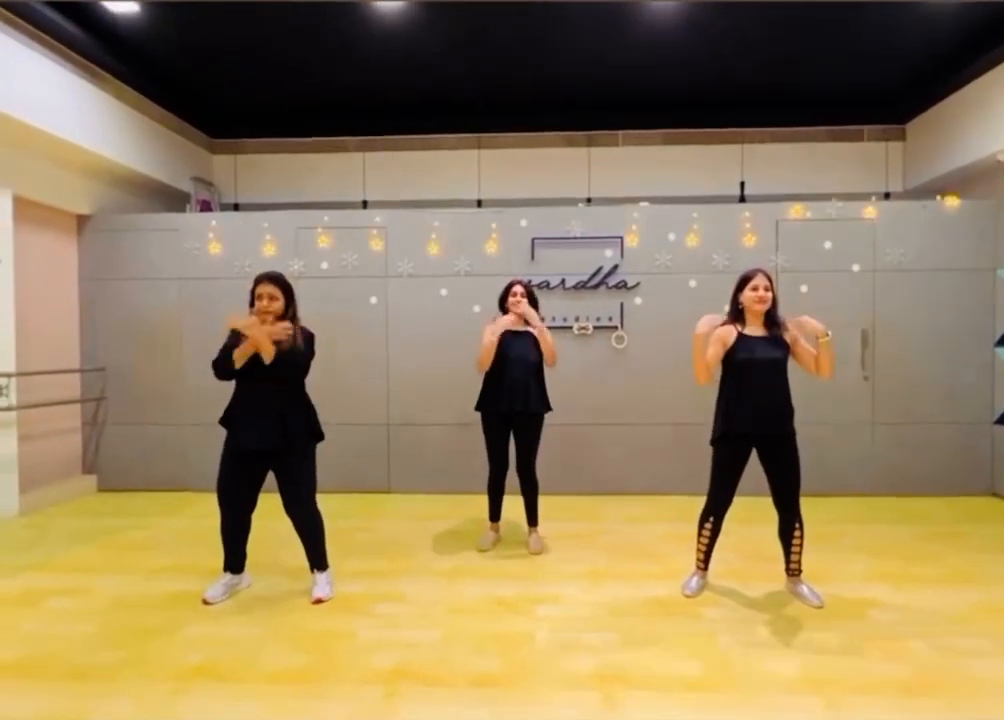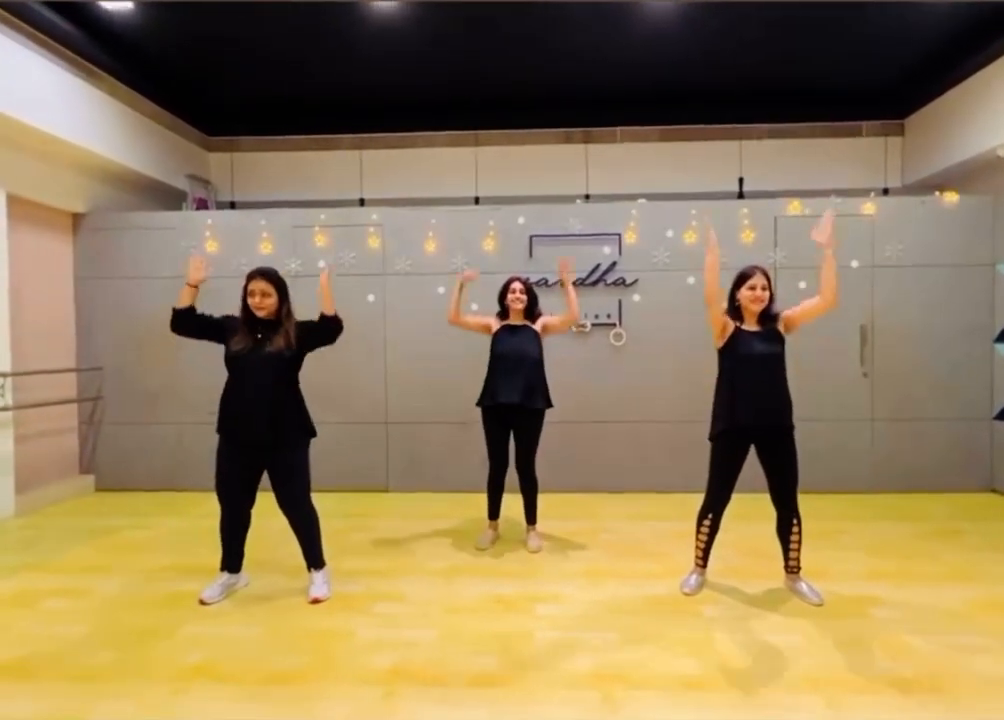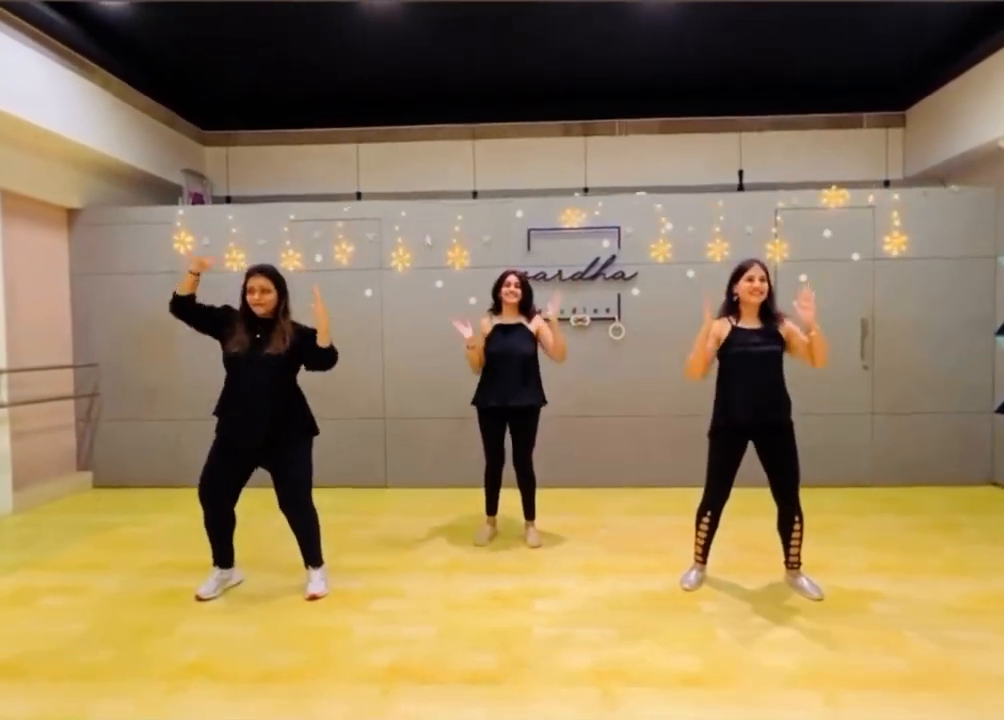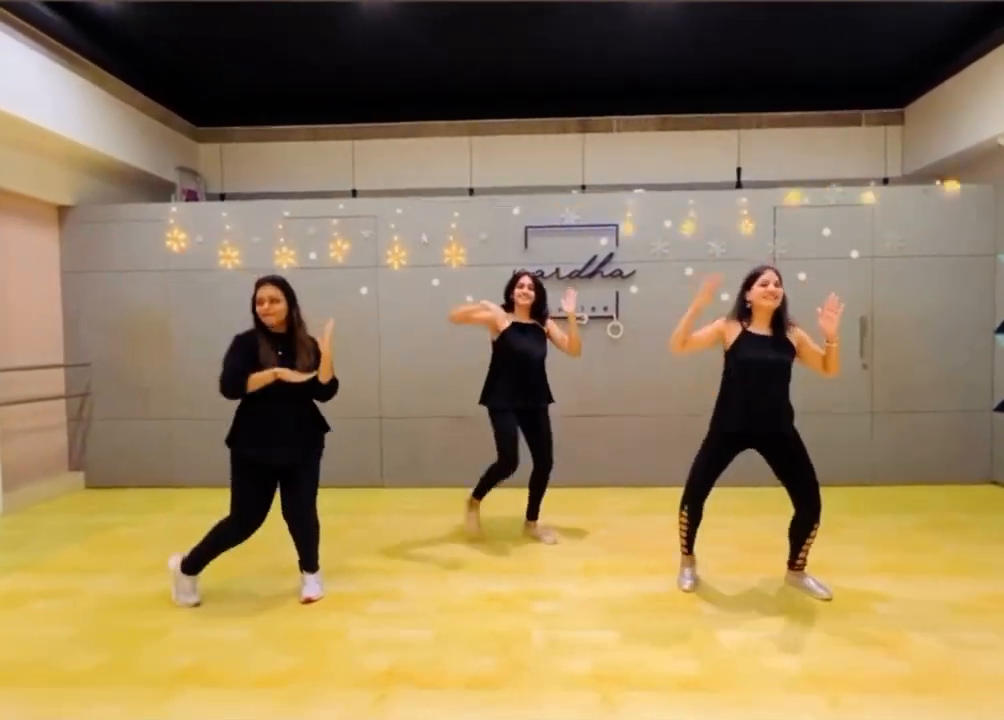
dt=0.4s
person 1, frame 1
left shoulder: (785, 333)
right shoulder: (726, 332)
left elbow: (823, 371)
right elbow: (703, 378)
left wrist: (822, 336)
right wrist: (699, 338)
left hip: (777, 430)
right hip: (734, 429)
left knee: (789, 506)
right knee: (717, 502)
left ankle: (794, 578)
right ankle: (700, 571)
person 1, frame 2
left shoulder: (780, 324)
right shoulder: (724, 327)
left elbow: (827, 298)
right elbow: (710, 296)
left wrist: (827, 248)
right wrist: (712, 247)
left hip: (776, 429)
right hip: (732, 429)
left knee: (787, 504)
right knee: (715, 502)
left ankle: (793, 576)
right ankle: (698, 569)
person 1, frame 3
left shoulder: (781, 326)
right shoulder: (721, 328)
left elbow: (818, 361)
right elbow: (694, 373)
left wrist: (810, 325)
right wrist: (706, 336)
left hip: (775, 423)
right hip: (730, 424)
left knee: (789, 499)
right knee: (714, 497)
left ankle: (793, 571)
right ankle: (698, 565)
person 1, frame 4
left shoulder: (791, 334)
right shoulder: (729, 329)
left elbow: (829, 370)
right elbow: (677, 346)
left wrist: (831, 336)
right wrist: (698, 305)
left hip: (777, 430)
right hip: (729, 428)
left knee: (810, 502)
right knee: (694, 493)
left ankle: (796, 570)
right ankle: (688, 562)
person 2, frame 1
left shoulder: (300, 339)
right shoulder: (240, 336)
left elbow: (287, 372)
right elbow: (224, 370)
left wrist: (263, 340)
right wrist: (252, 341)
left hip: (291, 437)
right hip: (244, 436)
left knee: (301, 506)
right knee: (232, 505)
left ankle: (321, 573)
right ankle: (234, 574)
person 2, frame 2
left shoulder: (296, 332)
right shoulder: (232, 329)
left elbow: (331, 330)
right elbow: (182, 325)
left wrist: (325, 289)
right wrist: (192, 284)
left hip: (285, 435)
right hip: (238, 435)
left knee: (296, 503)
right knee: (232, 504)
left ankle: (318, 571)
right ankle: (231, 573)
person 2, frame 3
left shoulder: (294, 334)
right shoulder: (230, 324)
left elbow: (325, 360)
right elbow: (182, 309)
left wrist: (321, 314)
right wrist: (194, 272)
left hip: (287, 434)
right hip: (236, 432)
left knee: (296, 502)
right knee: (213, 497)
left ankle: (316, 569)
right ankle: (224, 569)
person 2, frame 4
left shoulder: (307, 346)
right shoulder: (246, 344)
left elbow: (324, 392)
right elbow: (229, 388)
left wrist: (327, 354)
right wrist: (276, 374)
left hip: (302, 443)
right hip: (254, 446)
left knee: (301, 512)
right knee: (245, 519)
left ankle: (310, 573)
right ankle: (187, 567)
person 3, frame 1
left shoulder: (538, 330)
right shoulder: (494, 328)
left elbow: (551, 361)
right elbow: (482, 367)
left wrist: (537, 325)
right wrist: (495, 334)
left hip: (529, 408)
right hip: (495, 408)
left knee: (526, 468)
right knee: (497, 468)
left ankle: (533, 530)
right ankle: (494, 528)
person 3, frame 2
left shoulder: (539, 324)
right shoulder: (493, 324)
left elbow: (571, 319)
right elbow: (454, 319)
left wrist: (567, 283)
right wrist: (460, 285)
left hip: (530, 406)
right hip: (495, 404)
left knee: (525, 466)
right knee: (497, 465)
left ankle: (531, 528)
right ankle: (492, 526)
person 3, frame 3
left shoulder: (534, 322)
right shoulder: (487, 323)
left elbow: (559, 356)
right elbow: (477, 367)
left wrist: (554, 321)
right wrist: (470, 342)
left hip: (525, 403)
right hip: (490, 403)
left knee: (523, 462)
right knee: (494, 462)
left ankle: (530, 524)
right ankle: (490, 522)
person 3, frame 4
left shoulder: (544, 324)
right shoulder: (497, 318)
left elbow: (574, 350)
right elbow: (455, 317)
left wrist: (570, 315)
right wrist: (481, 306)
left hip: (535, 403)
right hip: (502, 401)
left knee: (545, 461)
right knee: (509, 461)
left ankle: (532, 523)
right ankle: (474, 502)
